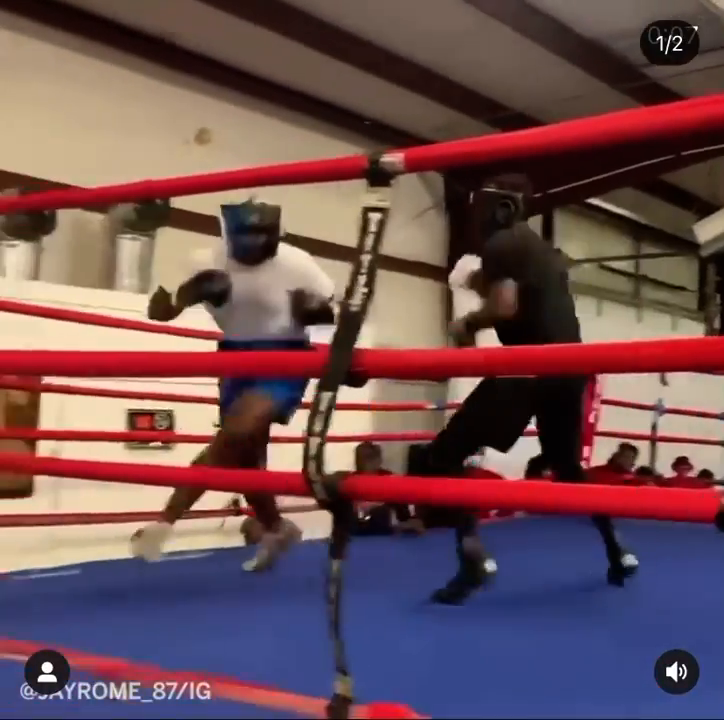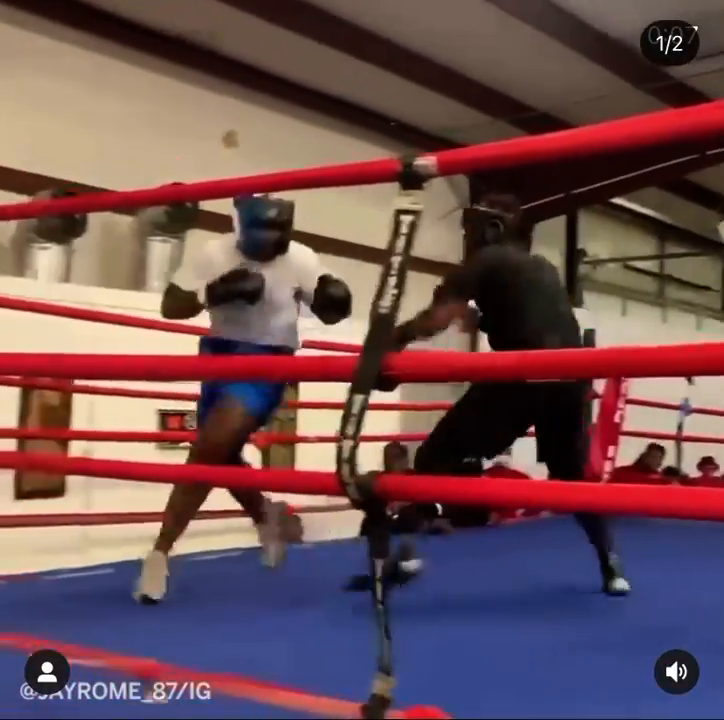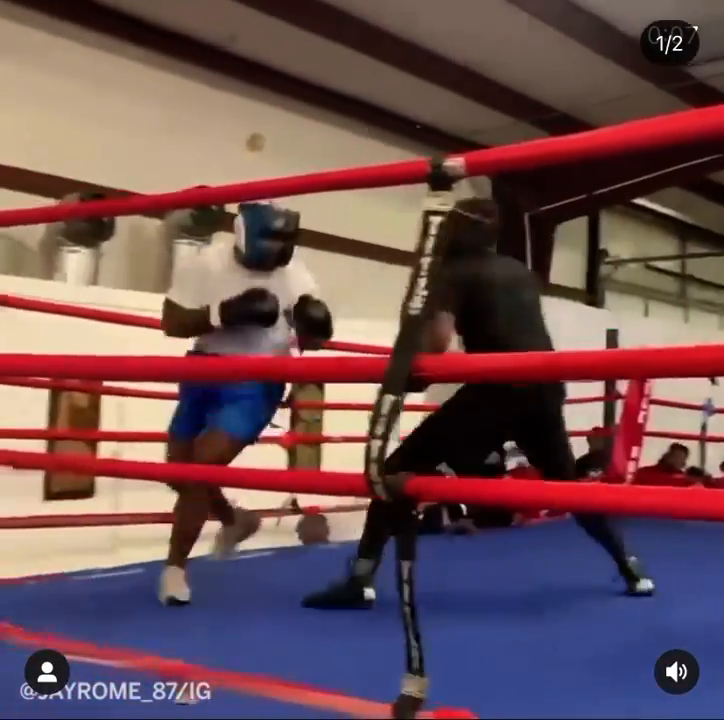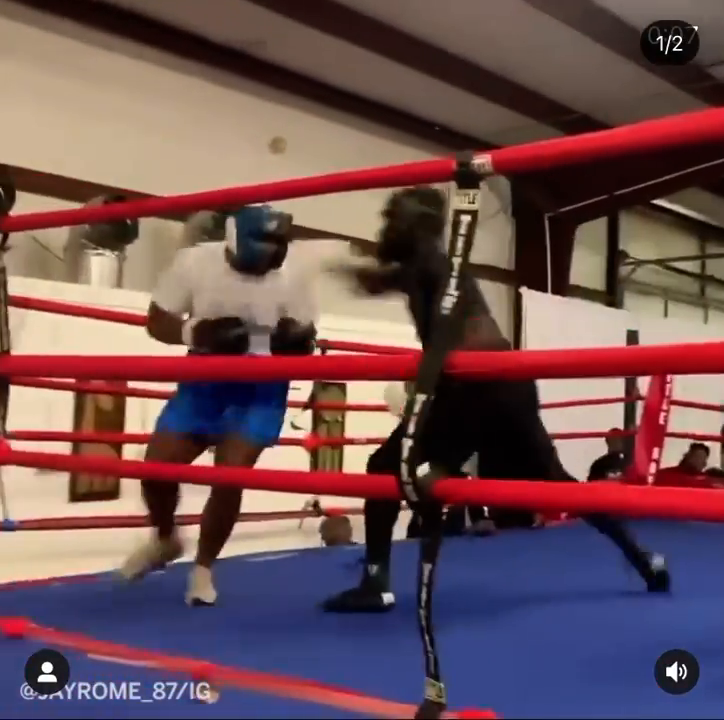
dt=0.1s
person 1, frame 1
left shoulder: (501, 244)
right shoulder: (544, 252)
left elbow: (504, 306)
left wrist: (467, 324)
right wrist: (484, 282)
left hip: (530, 368)
right hip: (568, 369)
left knee: (444, 455)
right knee: (567, 468)
left ankle: (472, 560)
right ankle: (617, 553)
person 1, frame 2
left shoulder: (483, 262)
right shoulder: (545, 268)
left elbow: (436, 319)
left wrist: (389, 342)
left hip: (524, 377)
right hip: (571, 378)
left knee: (434, 459)
right knee: (571, 478)
right ankle: (611, 567)
person 1, frame 3
left shoulder: (459, 272)
right shoulder: (520, 274)
left elbow: (437, 340)
left wrist: (410, 373)
left hip: (500, 386)
right hip: (544, 386)
left knee: (403, 467)
right knee: (564, 480)
left ankle: (361, 578)
right ankle: (631, 569)
person 1, frame 4
left shoulder: (432, 270)
right shoulder: (414, 266)
left elbow: (477, 338)
right elbow: (372, 282)
left hip: (481, 389)
right hip: (505, 389)
left knee: (386, 467)
right knee: (554, 482)
left ankle: (375, 583)
right ankle: (645, 559)
person 2, frame 1
left shoulder: (295, 262)
right shoulder: (209, 265)
left elbow: (329, 310)
right elbow: (157, 310)
left wrist: (316, 311)
right wrist: (185, 293)
left knee: (236, 433)
right knee: (245, 454)
left ankle: (164, 525)
right ankle: (275, 529)
person 2, frame 2
left shoulder: (301, 259)
right shoulder: (213, 253)
left elbow: (328, 313)
right elbow: (170, 306)
left wrist: (335, 300)
right wrist: (214, 291)
right hip: (221, 357)
left knee: (208, 451)
right knee: (221, 456)
left ankle: (158, 556)
right ankle: (268, 515)
person 2, frame 3
left shoulder: (295, 277)
right shoulder: (208, 262)
left elbow: (314, 339)
right elbow: (171, 322)
left wrist: (314, 323)
right wrist: (224, 313)
left hip: (257, 382)
right hip: (207, 374)
left knee: (200, 467)
right knee: (180, 470)
left ankle: (175, 567)
right ankle: (234, 519)
person 2, frame 4
left shoulder: (286, 280)
right shoulder: (198, 262)
left elbow: (300, 344)
right elbow: (156, 323)
left wrist: (302, 338)
right wrist: (195, 332)
left hip: (259, 387)
right hip: (205, 377)
left knee: (229, 478)
right knee: (157, 468)
left ankle: (203, 567)
right ankle: (164, 541)
